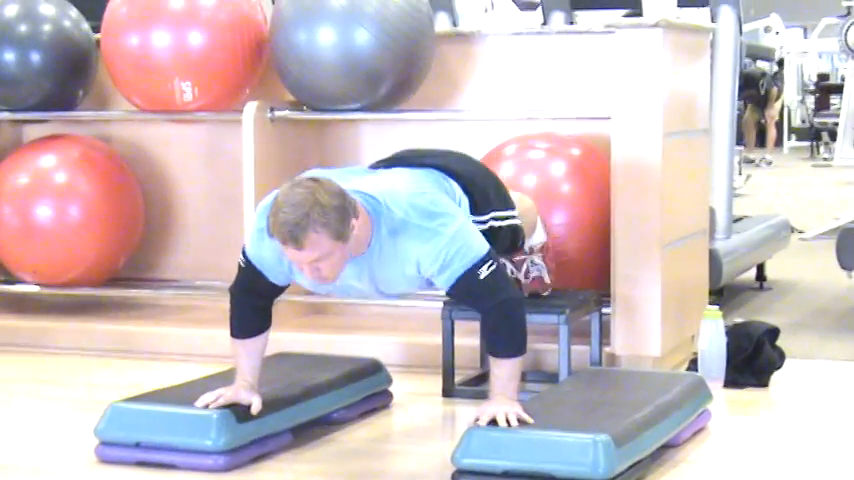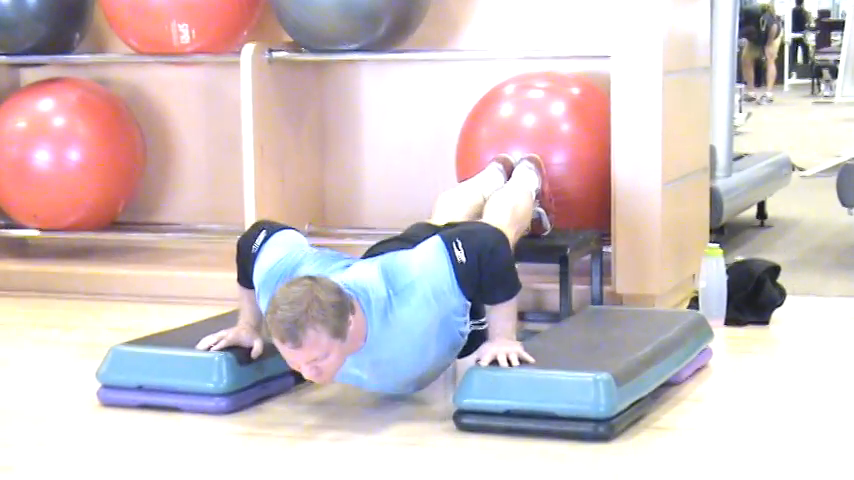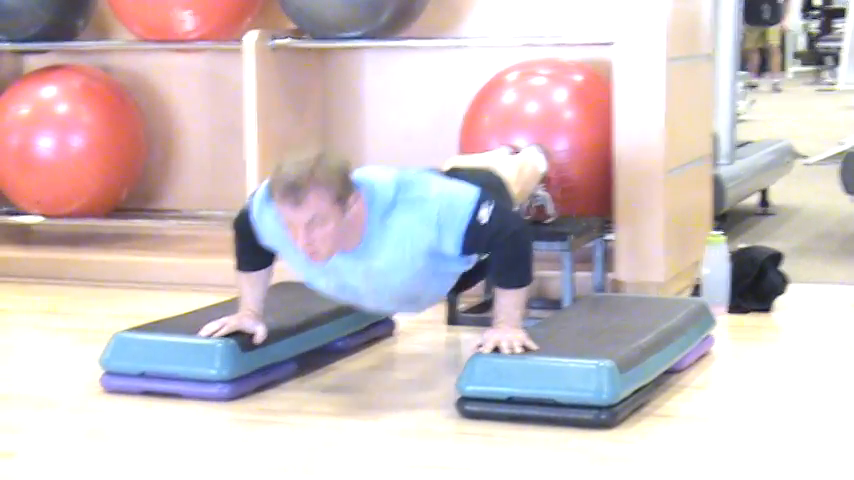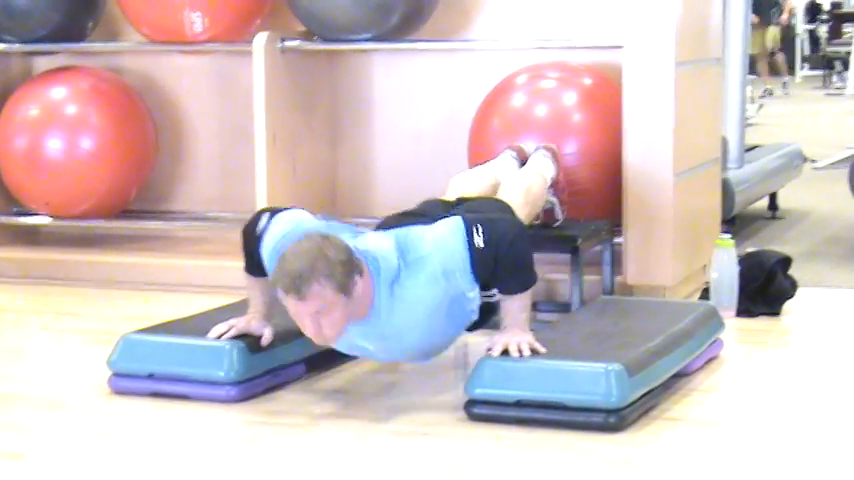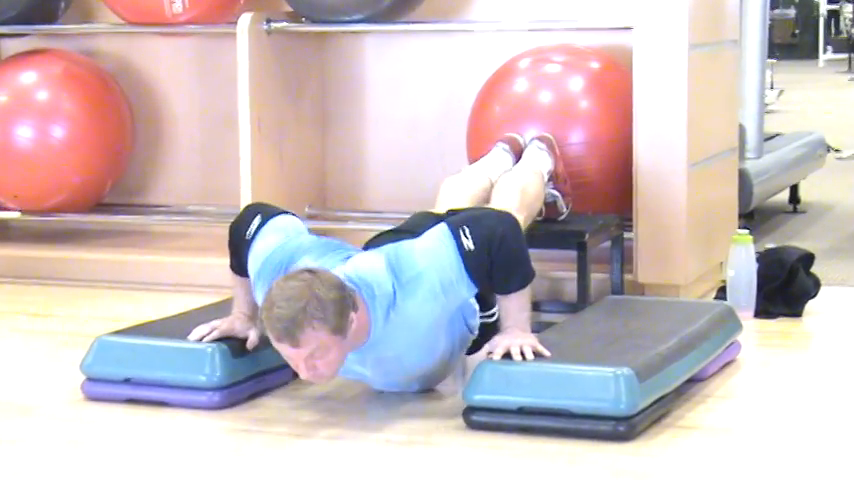
dt=1s
person 1, frame 1
left shoulder: (421, 222)
right shoulder: (273, 221)
left elbow: (499, 299)
right elbow: (249, 294)
left wrist: (503, 397)
right wrist: (245, 383)
left hip: (463, 191)
left knee: (512, 230)
left ankle: (536, 243)
person 1, frame 2
left shoulder: (405, 301)
right shoulder: (280, 280)
left elbow: (489, 247)
right elbow: (258, 237)
left wrist: (503, 337)
right wrist: (247, 325)
right hip: (392, 255)
left knee: (501, 223)
right knee: (443, 220)
left ankle: (527, 177)
right ankle: (494, 172)
person 1, frame 3
left shoulder: (419, 210)
right shoulder: (273, 205)
left elbow: (510, 241)
right elbow: (249, 238)
left wrist: (508, 326)
right wrist: (249, 312)
left hip: (479, 214)
left knee: (503, 186)
right knee: (457, 171)
left ankle: (534, 162)
right ankle: (503, 156)
person 1, frame 4
left shoulder: (417, 277)
right shoulder: (287, 250)
left elbow: (508, 237)
right elbow: (260, 224)
left wrist: (516, 327)
right wrist: (257, 314)
right hip: (408, 227)
left knee: (511, 203)
right knee: (453, 199)
left ankle: (543, 165)
right ankle: (509, 160)
person 1, frame 5
left shoulder: (414, 293)
right shoulder: (277, 272)
left elbow: (499, 232)
right elbow: (252, 221)
left wrist: (517, 328)
right wrist: (243, 316)
right hip: (391, 246)
left knee: (507, 208)
right knee: (447, 207)
left ankle: (538, 158)
right ankle: (501, 154)
